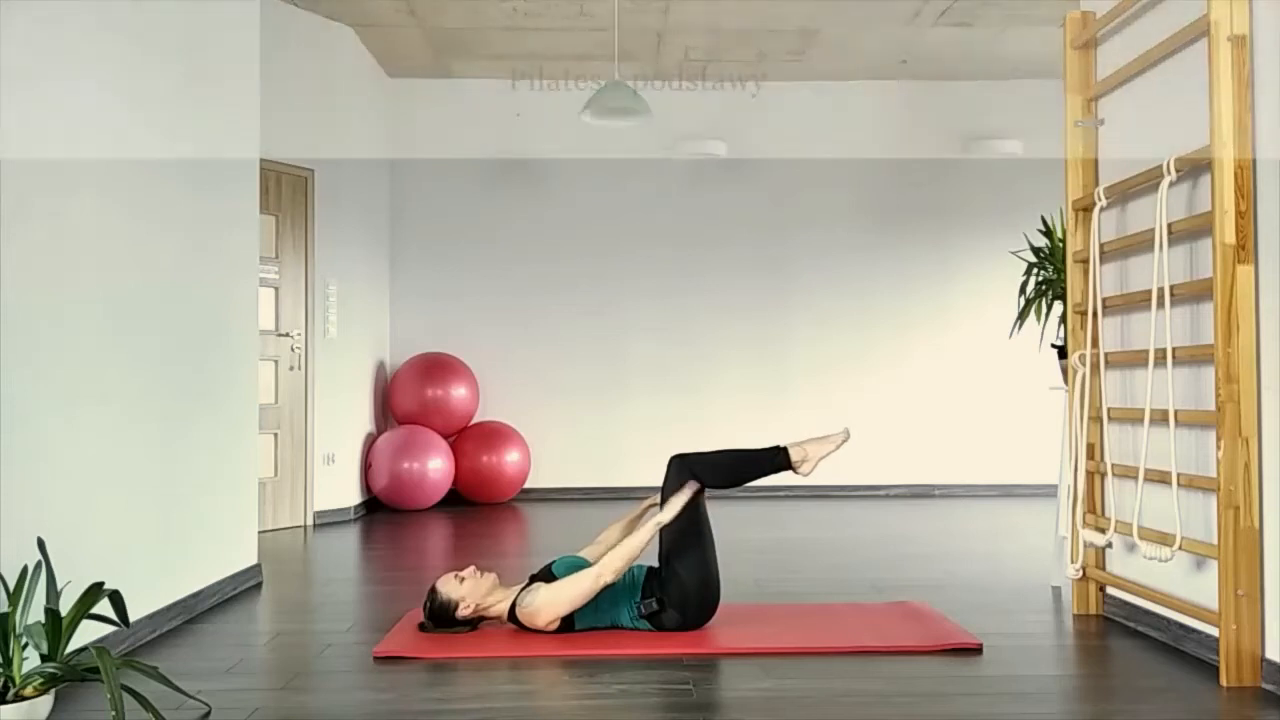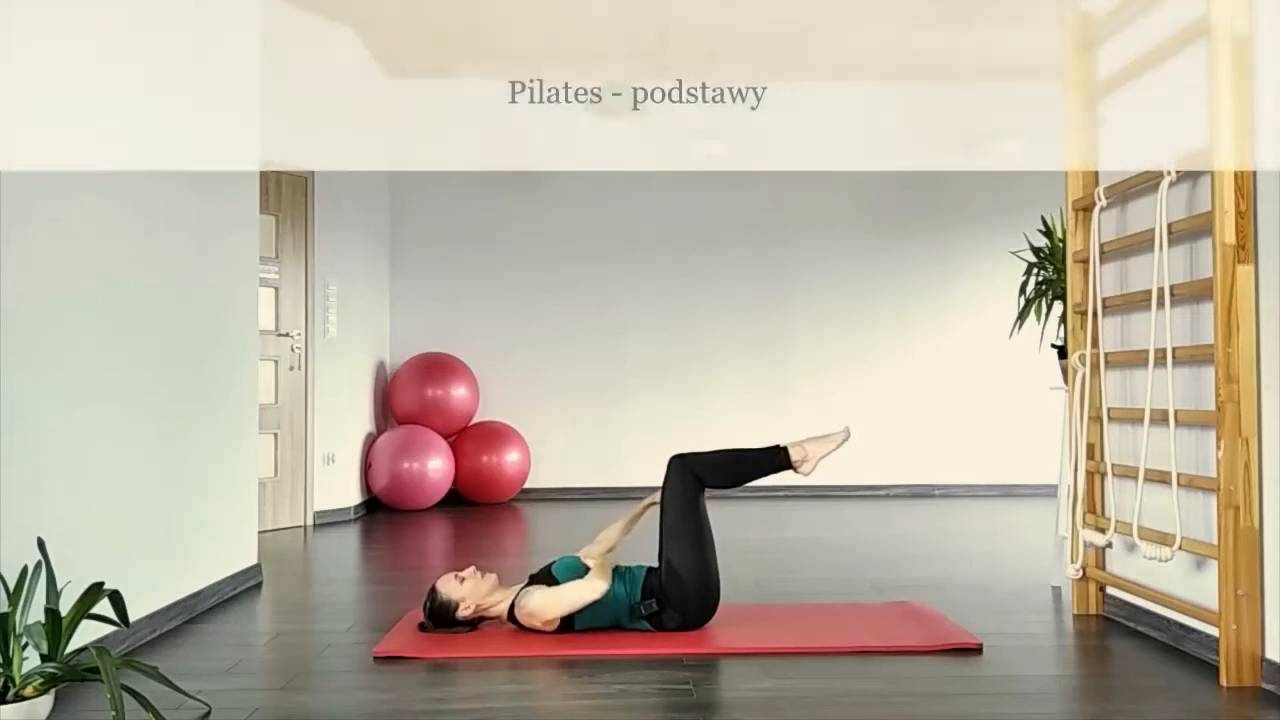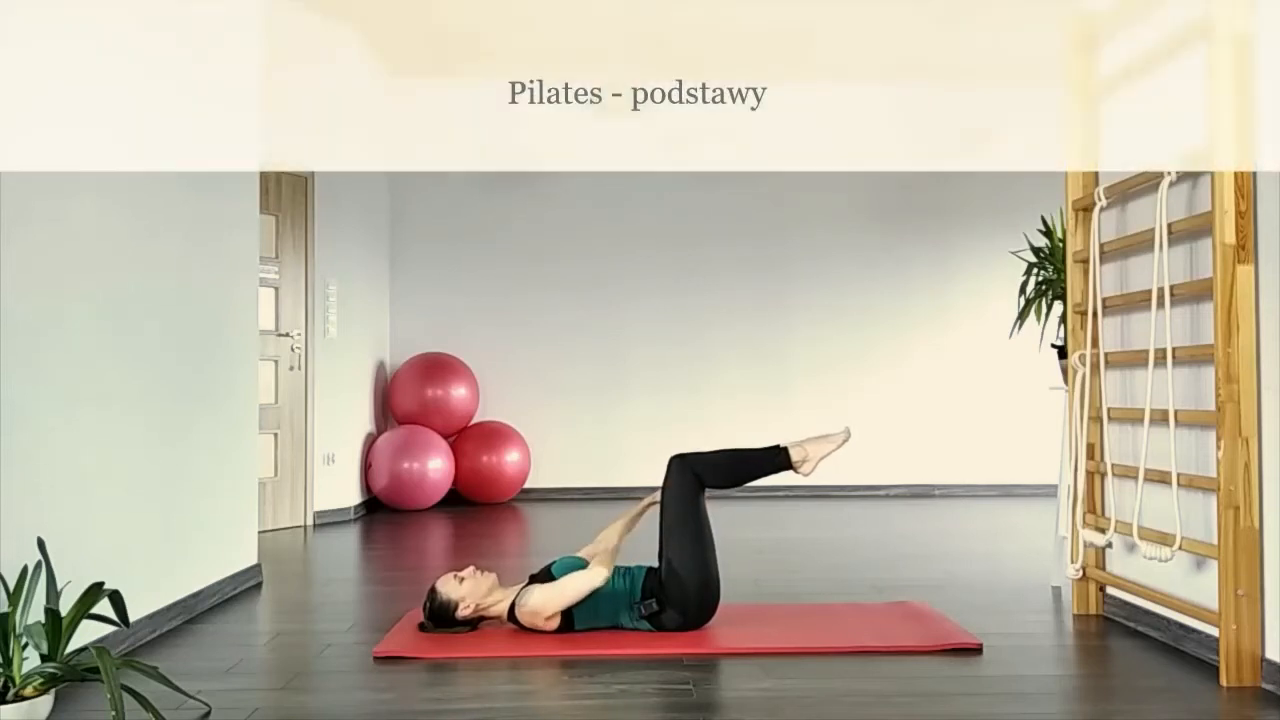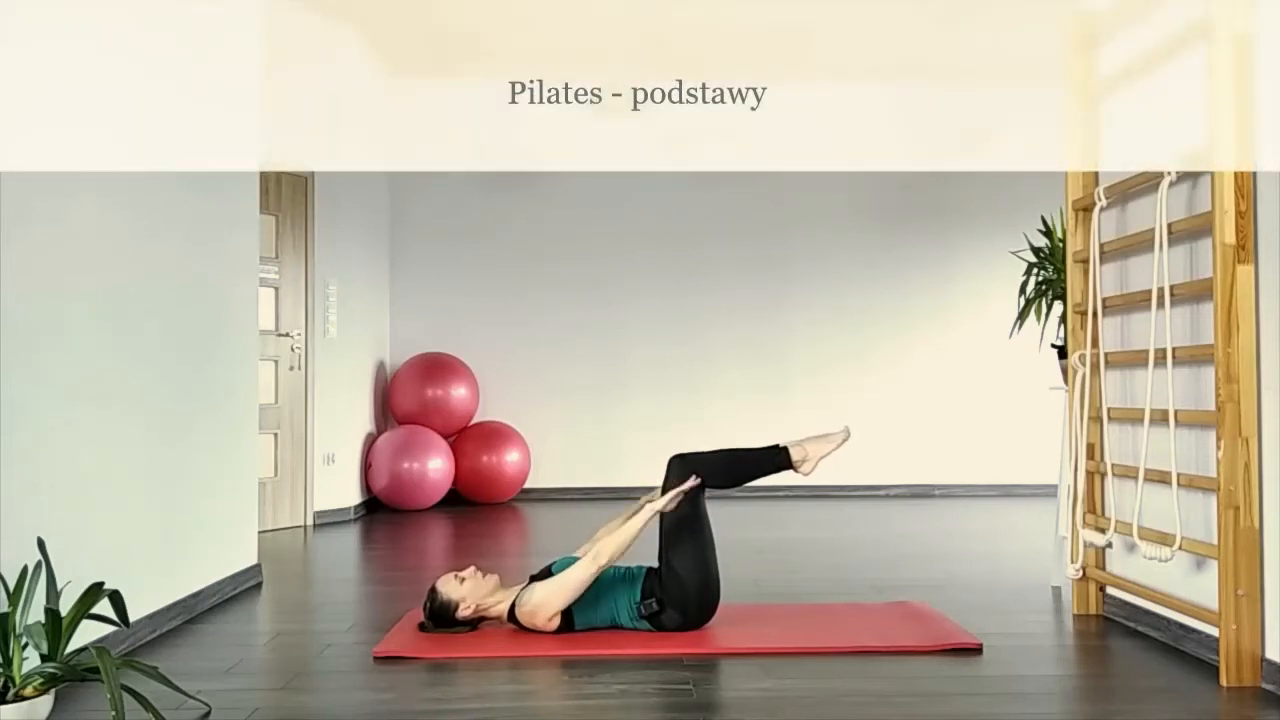
dt=0.5s
person 1, frame 1
left shoulder: (529, 593)
right shoulder: (533, 609)
left elbow: (599, 549)
right elbow: (608, 571)
left wrist: (646, 509)
right wrist: (662, 518)
left hip: (670, 595)
right hip: (678, 604)
left knee: (685, 469)
right knee: (682, 468)
left ankle: (792, 457)
right ankle: (794, 455)
person 1, frame 2
left shoulder: (529, 590)
right shoulder: (530, 609)
left elbow: (595, 549)
right elbow: (598, 585)
left wrist: (646, 503)
right wrist: (598, 564)
left hip: (669, 595)
right hip: (678, 604)
left knee: (685, 470)
right knee: (682, 469)
left ankle: (792, 456)
right ankle: (793, 454)
person 1, frame 3
left shoulder: (529, 591)
right shoulder: (531, 608)
left elbow: (596, 550)
right elbow: (599, 572)
left wrist: (645, 504)
right wrist: (616, 534)
left hip: (669, 597)
right hip: (679, 604)
left knee: (684, 470)
right knee: (682, 469)
left ankle: (794, 456)
right ankle: (794, 454)
person 1, frame 4
left shoulder: (528, 592)
right shoulder: (532, 608)
left elbow: (593, 545)
right elbow: (599, 559)
left wrist: (644, 502)
right wrist: (654, 508)
left hip: (668, 597)
right hip: (678, 606)
left knee: (683, 469)
right knee: (682, 468)
left ankle: (792, 456)
right ankle: (794, 454)
